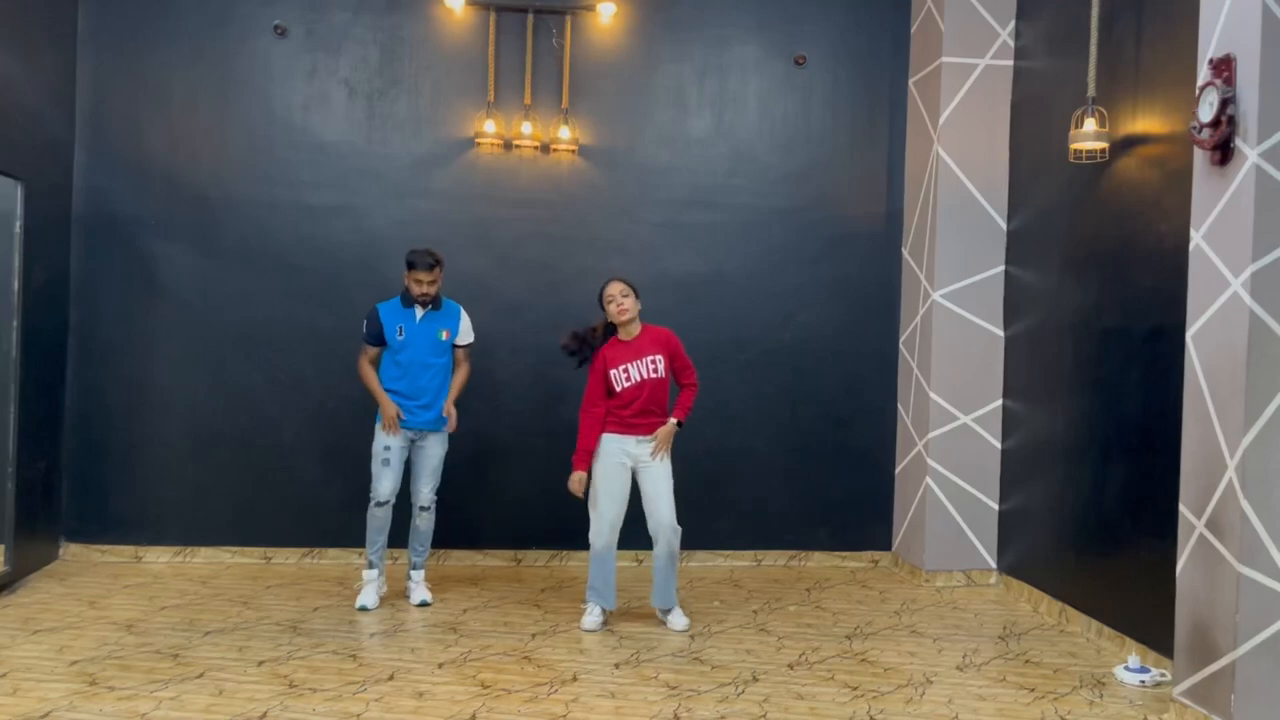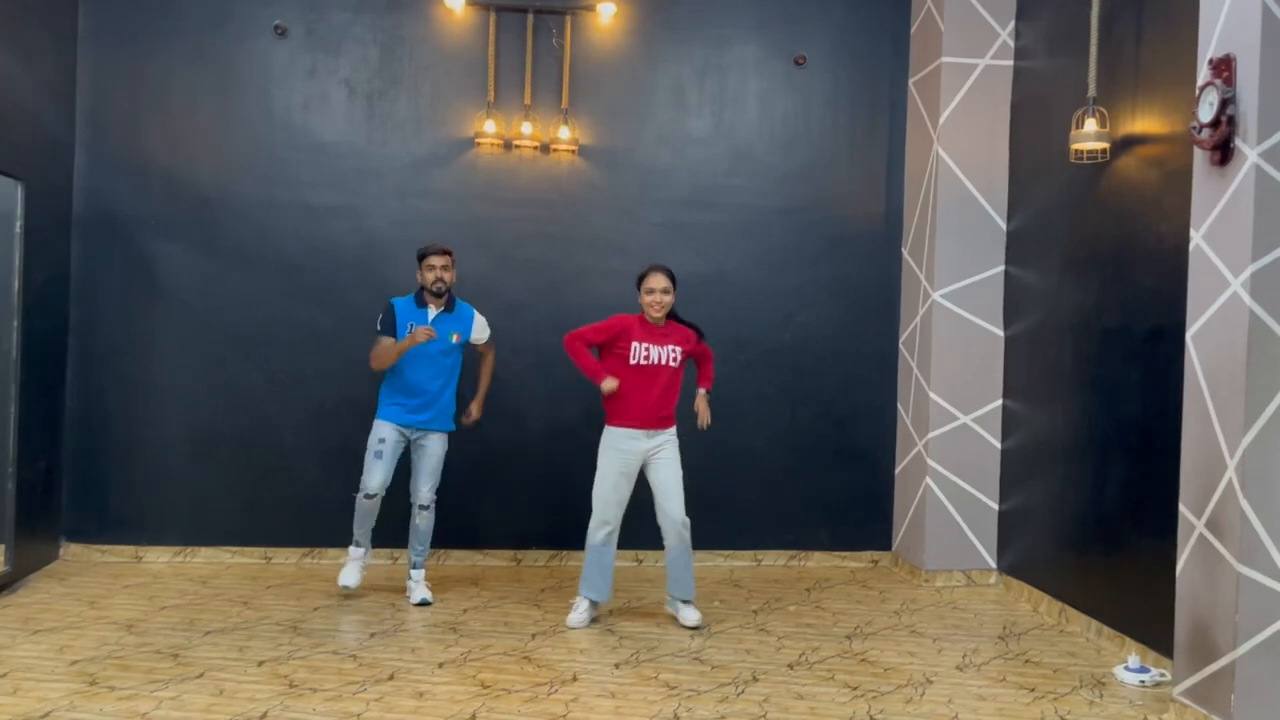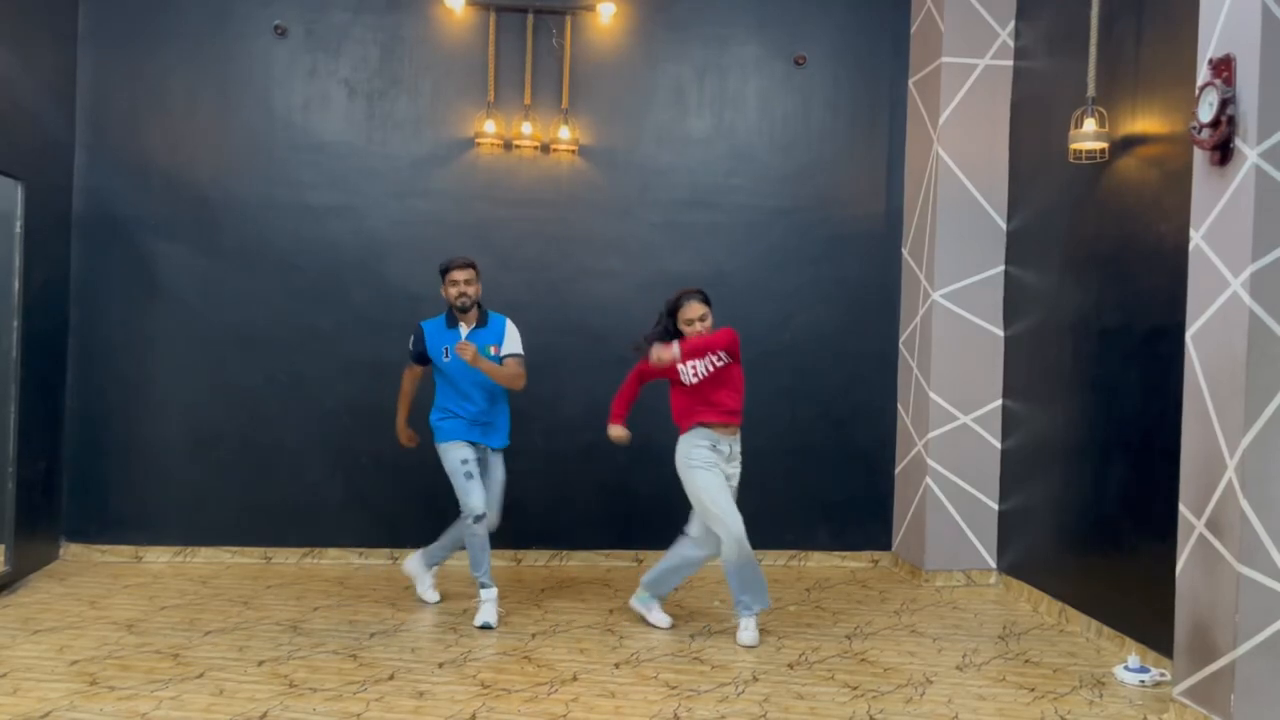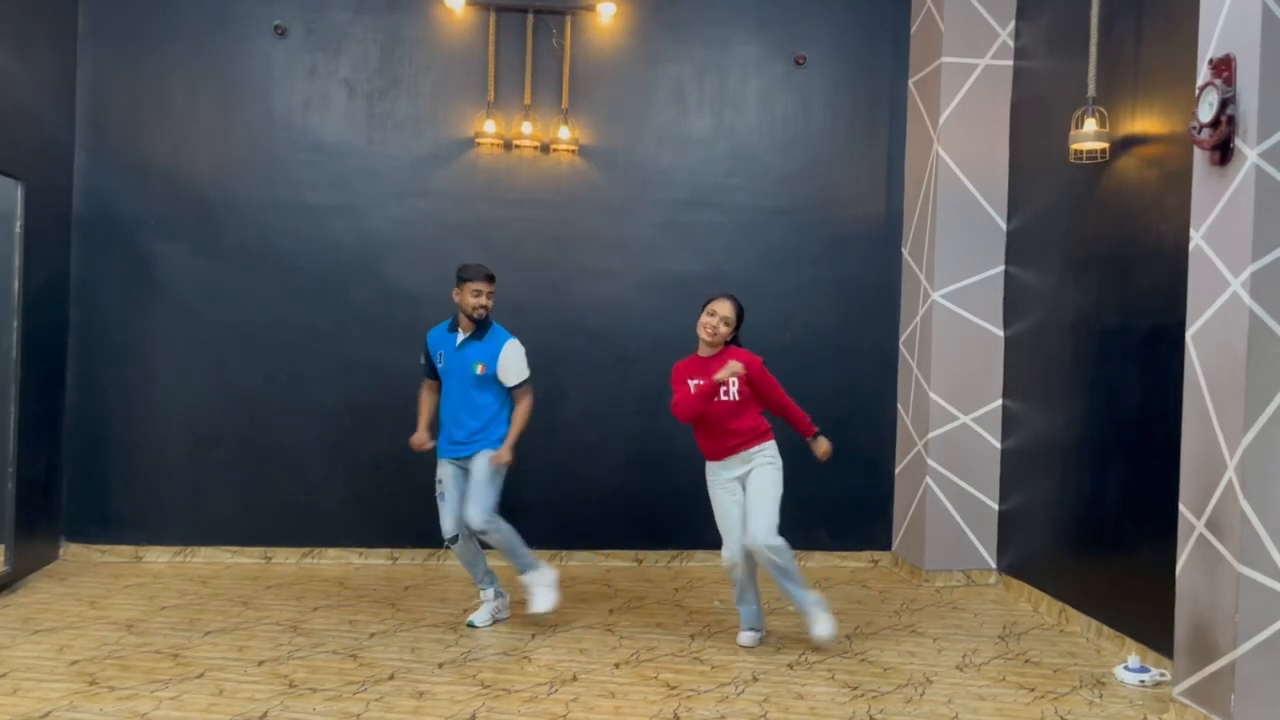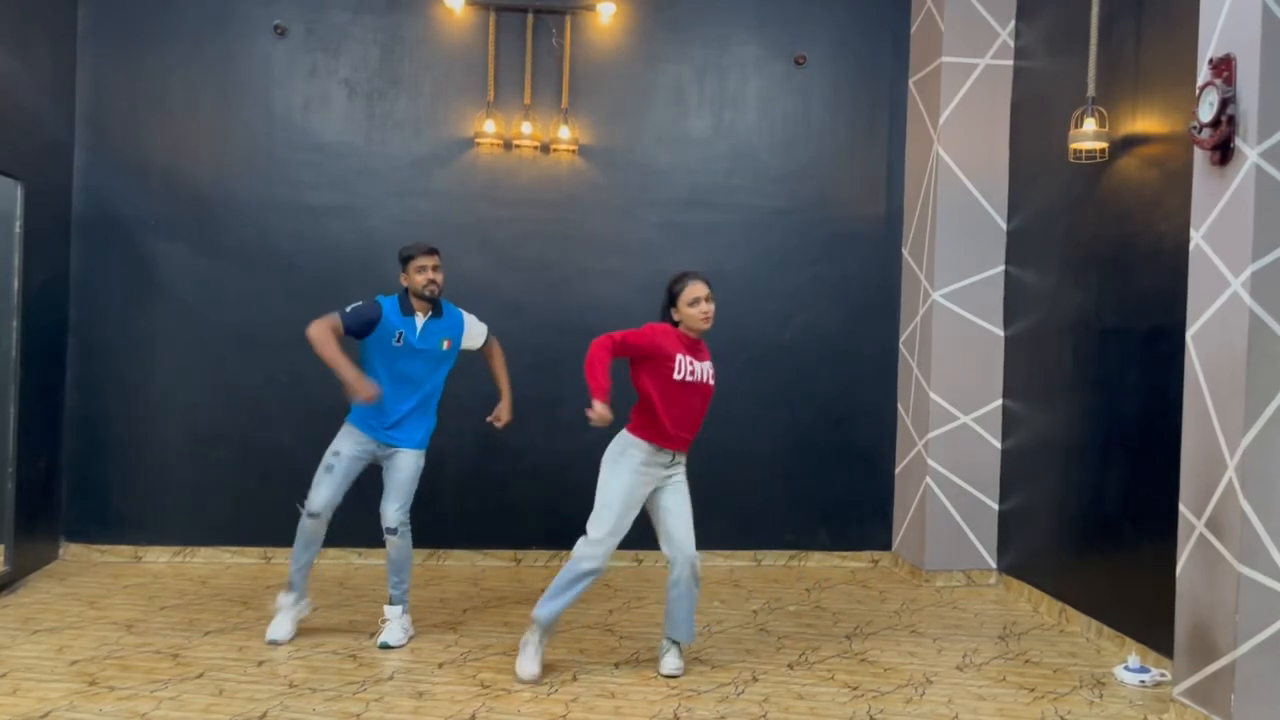
dt=0.7s
person 1, frame 1
left shoulder: (456, 316)
right shoulder: (382, 314)
left elbow: (462, 364)
right elbow: (366, 362)
left wrist: (451, 401)
right wrist: (384, 401)
left hip: (435, 425)
right hip: (394, 420)
left knee: (425, 500)
right knee: (383, 495)
left ankle: (416, 577)
right ankle: (373, 575)
person 1, frame 2
left shoulder: (469, 318)
right shoulder: (397, 309)
left elbow: (488, 352)
right elbow: (377, 361)
left wrist: (479, 399)
right wrist: (409, 342)
left hip: (436, 424)
right hip: (393, 415)
left knee: (424, 499)
right knee: (373, 486)
left ankle: (416, 576)
right ankle: (359, 549)
person 1, frame 3
left shoulder: (503, 328)
right shoulder: (429, 332)
left elbow: (518, 380)
right elbow: (412, 374)
left wrist: (478, 361)
right wrist: (402, 422)
left hip: (492, 438)
right hip: (454, 434)
left knee: (488, 519)
right knee: (475, 510)
left ankle: (424, 563)
right ankle: (487, 596)
person 1, frame 4
left shoulder: (504, 345)
right shoulder: (436, 338)
left elbow: (523, 400)
left wrist: (508, 446)
right wrist: (422, 428)
left hip: (488, 447)
right hip: (449, 451)
left knee: (479, 521)
right knee: (453, 532)
left ankle: (536, 573)
right ankle: (495, 597)
person 1, frame 5
left shoulder: (458, 321)
right shoulder: (379, 311)
left elbow: (491, 344)
right elbow: (318, 329)
left wrist: (505, 397)
right wrist: (351, 376)
left hip: (409, 438)
right hip: (363, 428)
left knee: (394, 520)
right knee: (318, 507)
left ankle: (398, 614)
right ankle: (294, 598)
person 2, frame 1
left shoulder: (664, 339)
right shoulder: (604, 355)
left elbow: (688, 383)
right elbow: (592, 412)
left wrist: (673, 423)
right wrist: (581, 465)
left hip: (655, 444)
right hip: (614, 446)
left knee: (665, 526)
right knee: (604, 528)
left ankle: (667, 604)
right ankle: (598, 603)
person 2, frame 2
left shoulder: (684, 333)
right shoulder: (624, 325)
left elbow: (705, 357)
right elbow: (573, 341)
left wrist: (702, 394)
right wrist: (601, 376)
left hip: (664, 438)
right hip: (621, 437)
left knee: (675, 519)
right knee: (605, 518)
left ankle: (682, 599)
right ankle: (589, 598)
person 2, frame 3
left shoulder: (726, 339)
right shoulder: (667, 355)
left elbow: (719, 340)
right elbow: (634, 379)
left wrist: (677, 352)
right wrist: (616, 420)
left hip: (729, 448)
right hip: (697, 451)
left knee: (702, 539)
right knee: (732, 534)
left ankle: (647, 596)
right ankle: (749, 612)
person 2, frame 4
left shoulder: (746, 361)
right shoulder: (682, 371)
left elbow: (780, 401)
right elbow: (683, 413)
left wrist: (814, 434)
right wrist: (712, 384)
left hip: (760, 458)
right hip: (720, 468)
left knee: (763, 539)
right knee: (735, 552)
left ankle: (809, 602)
right ankle: (751, 621)
person 2, frame 5
left shoulder: (703, 352)
right shoulder: (660, 336)
right elbow: (602, 346)
right wrist: (600, 398)
left hip: (673, 465)
right hip: (633, 456)
left knee: (685, 555)
right knee: (599, 544)
left ankle: (673, 642)
right ankle: (538, 631)
